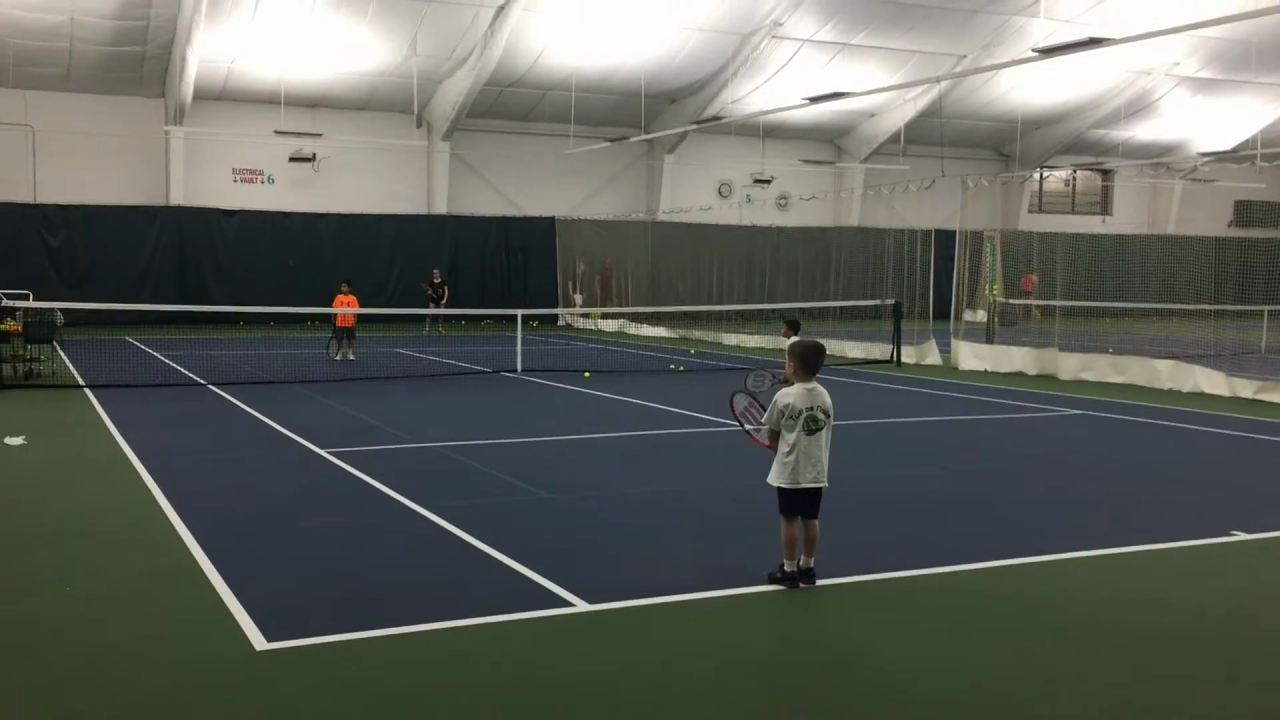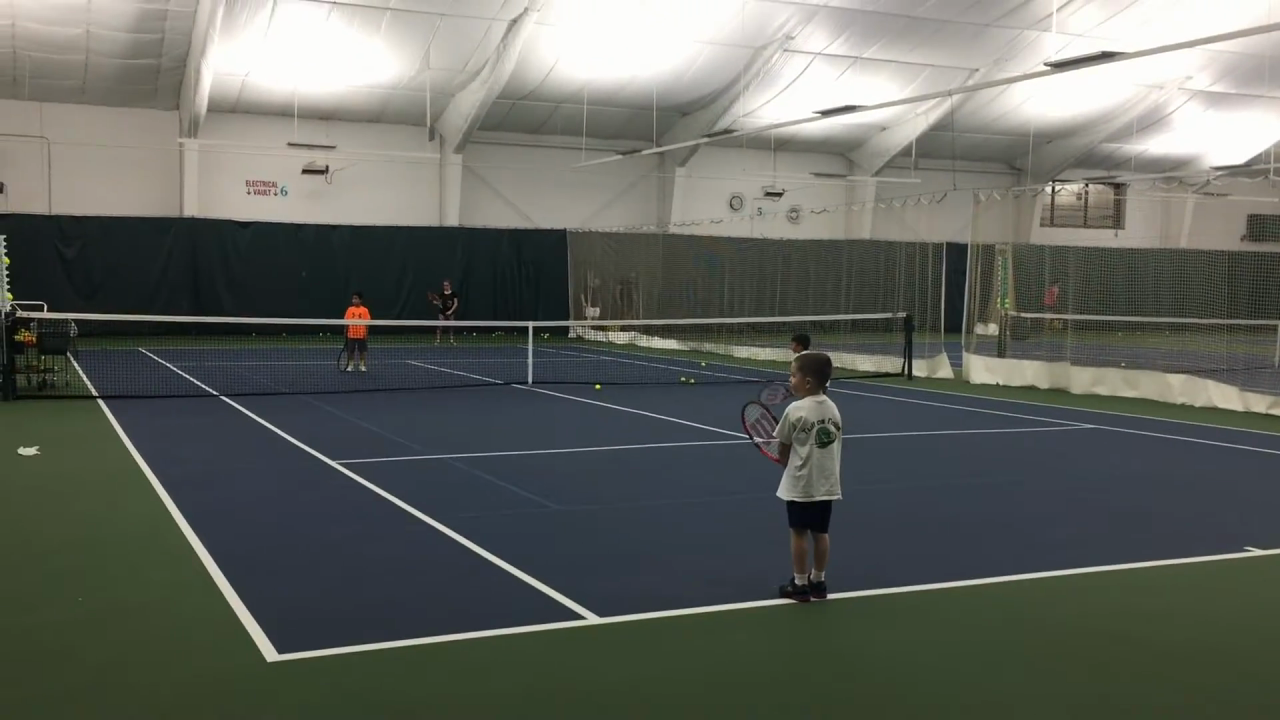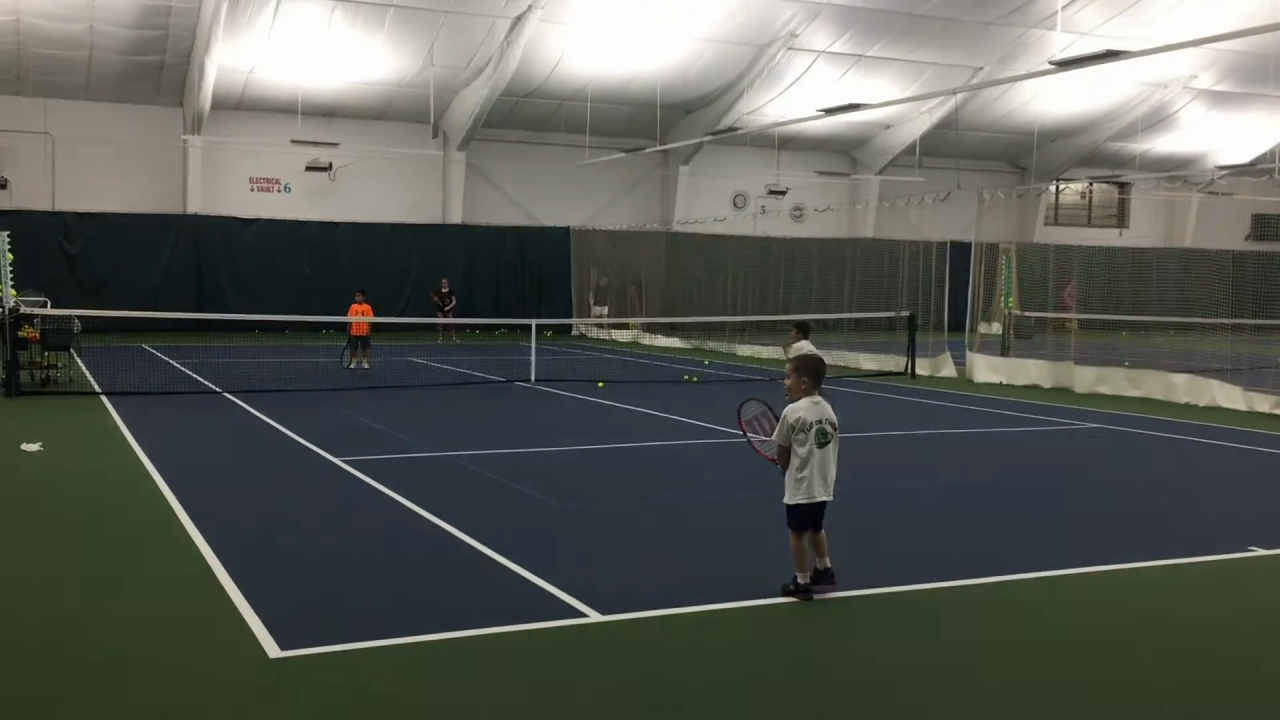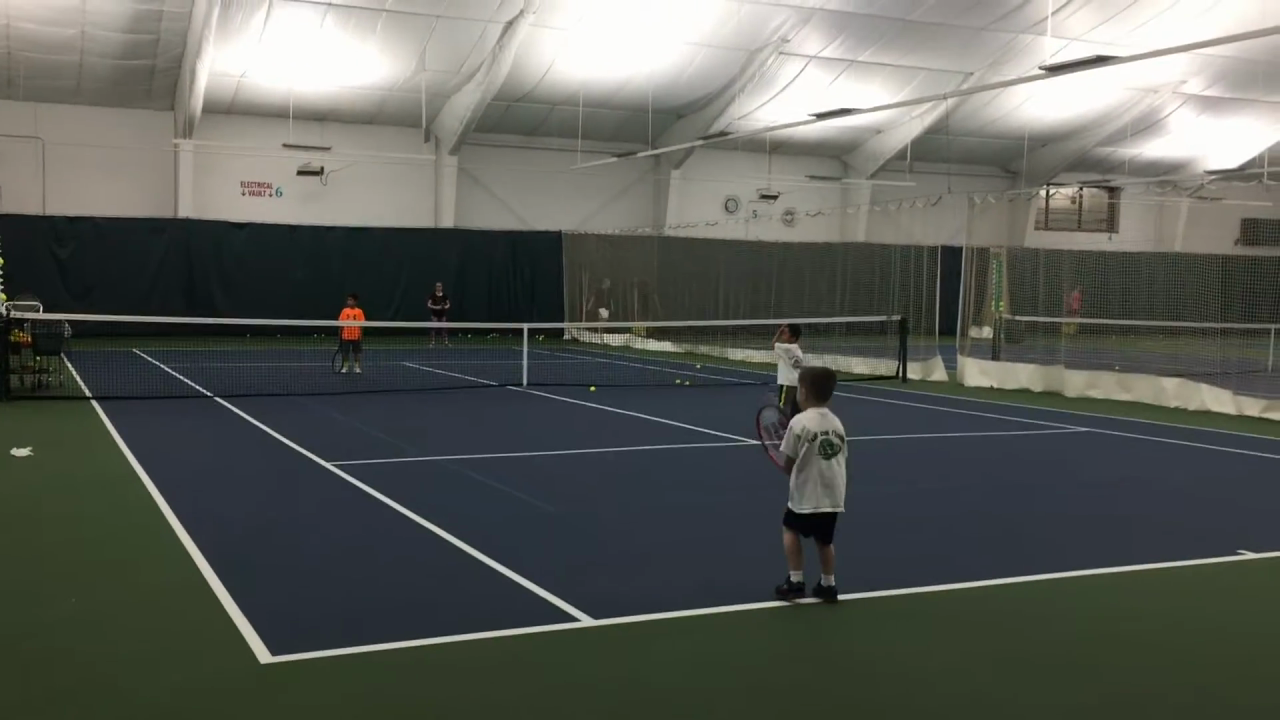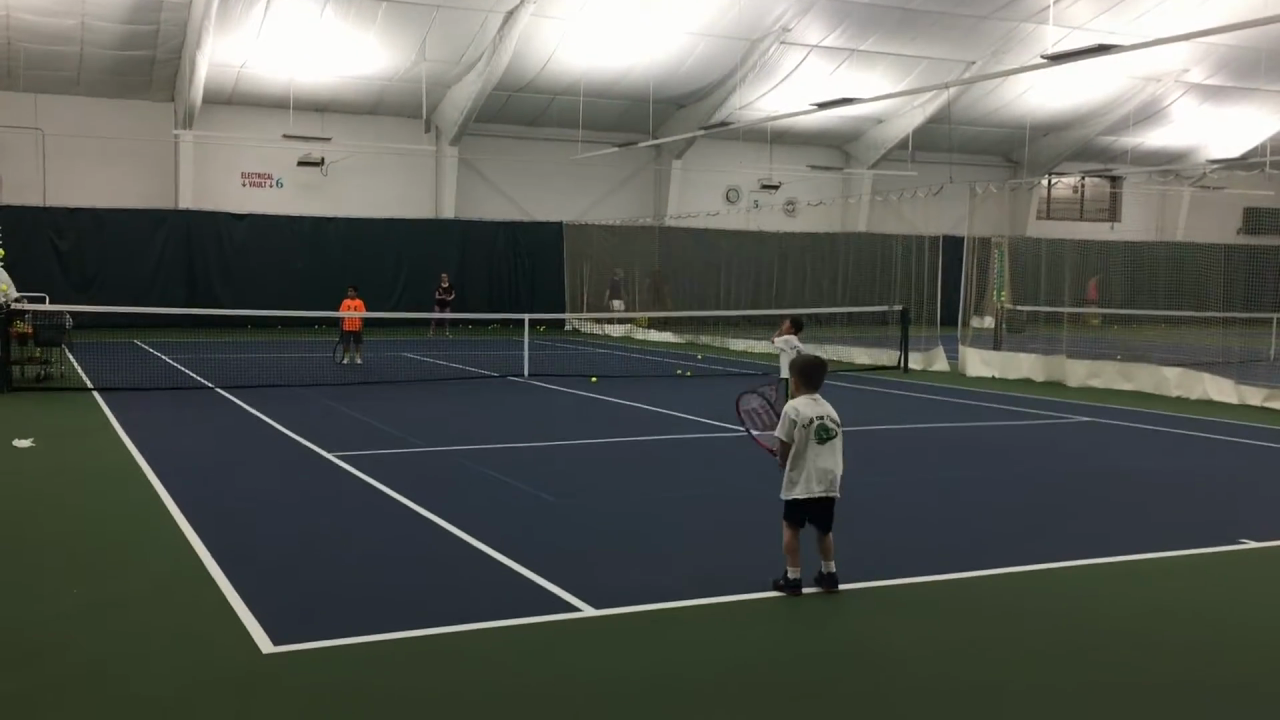
dt=0.5s
person 1, frame 1
left shoulder: (785, 396)
right shoulder: (824, 396)
left elbow: (773, 435)
right elbow: (823, 430)
left wrist: (778, 449)
right wrist: (812, 455)
left hip: (790, 470)
right hip: (816, 470)
left knee: (789, 519)
right knee: (810, 519)
left ankle: (790, 570)
right ankle: (807, 567)
person 1, frame 2
left shoulder: (796, 410)
right shoulder: (832, 408)
left elbow: (783, 449)
right elbow: (830, 444)
left wrist: (788, 464)
left hip: (801, 485)
right hip: (827, 483)
left knee: (799, 533)
right knee: (820, 533)
left ankle: (800, 584)
right ankle: (818, 581)
person 1, frame 3
left shoulder: (793, 412)
right shoulder: (827, 409)
left elbow: (783, 452)
right elbow: (828, 446)
left wrist: (786, 470)
left hip: (802, 485)
right hip: (823, 483)
left knee: (798, 532)
right knee: (816, 527)
left ankle: (802, 583)
right ankle: (824, 569)
person 1, frame 4
left shoulder: (800, 422)
right shoulder: (836, 423)
left elbow: (790, 463)
right elbow: (839, 457)
left wrist: (794, 476)
left hip: (806, 495)
right hip: (833, 496)
left knee: (790, 529)
right knee: (824, 539)
left ankle: (795, 581)
right ankle: (828, 584)
person 1, frame 5
left shoulder: (793, 408)
right shoulder: (830, 410)
left elbow: (784, 448)
right elbow: (834, 444)
left wrist: (783, 464)
left hip: (801, 481)
right hip: (829, 482)
left knee: (791, 526)
right knee: (824, 529)
left ankle: (793, 578)
right ankle: (829, 573)
